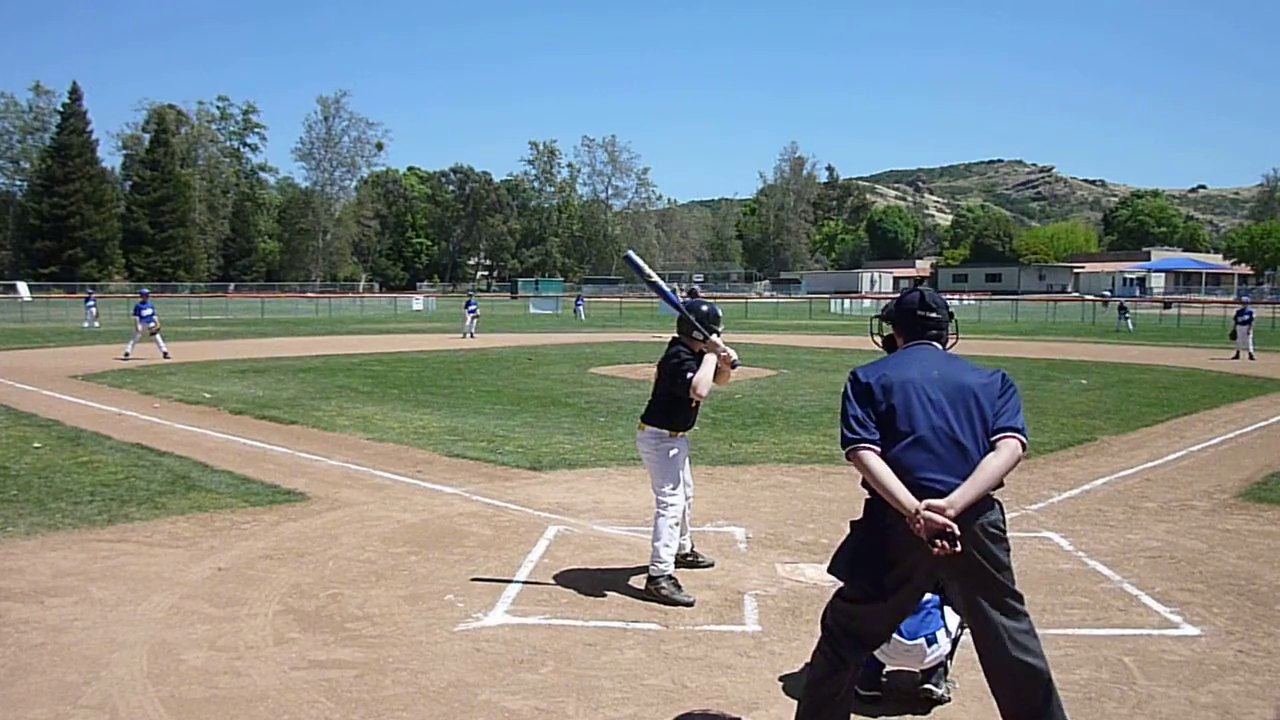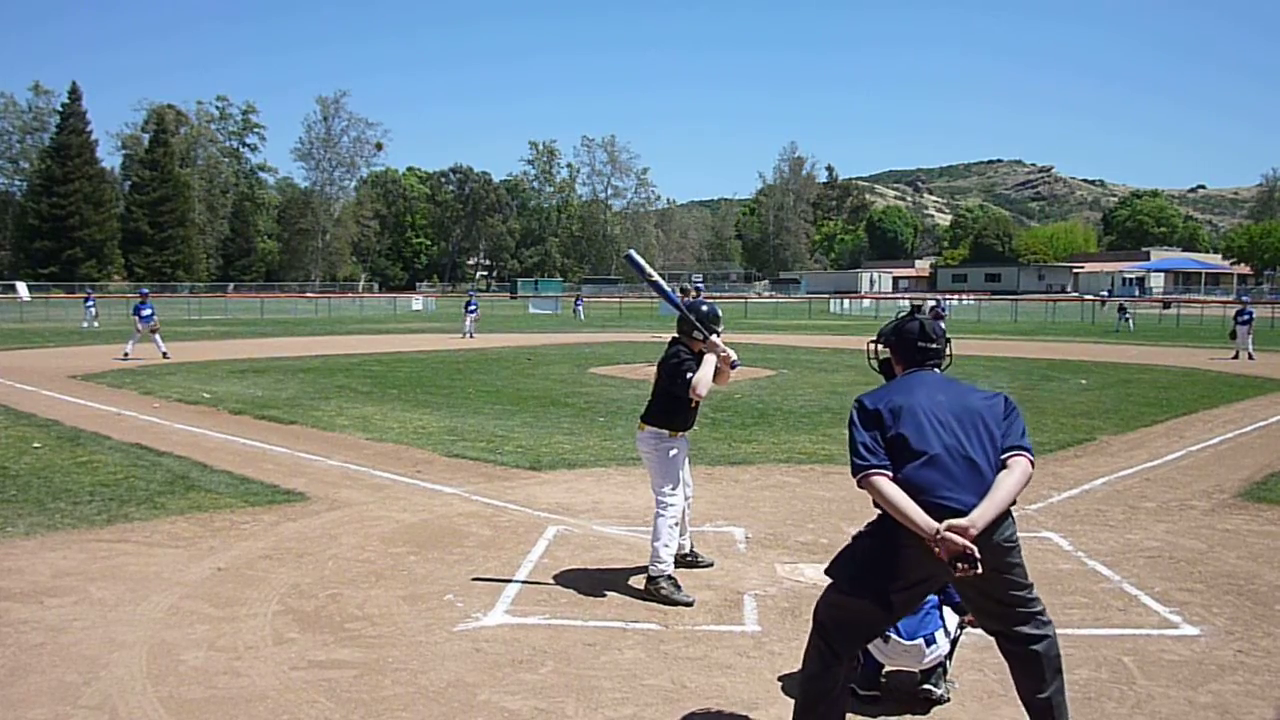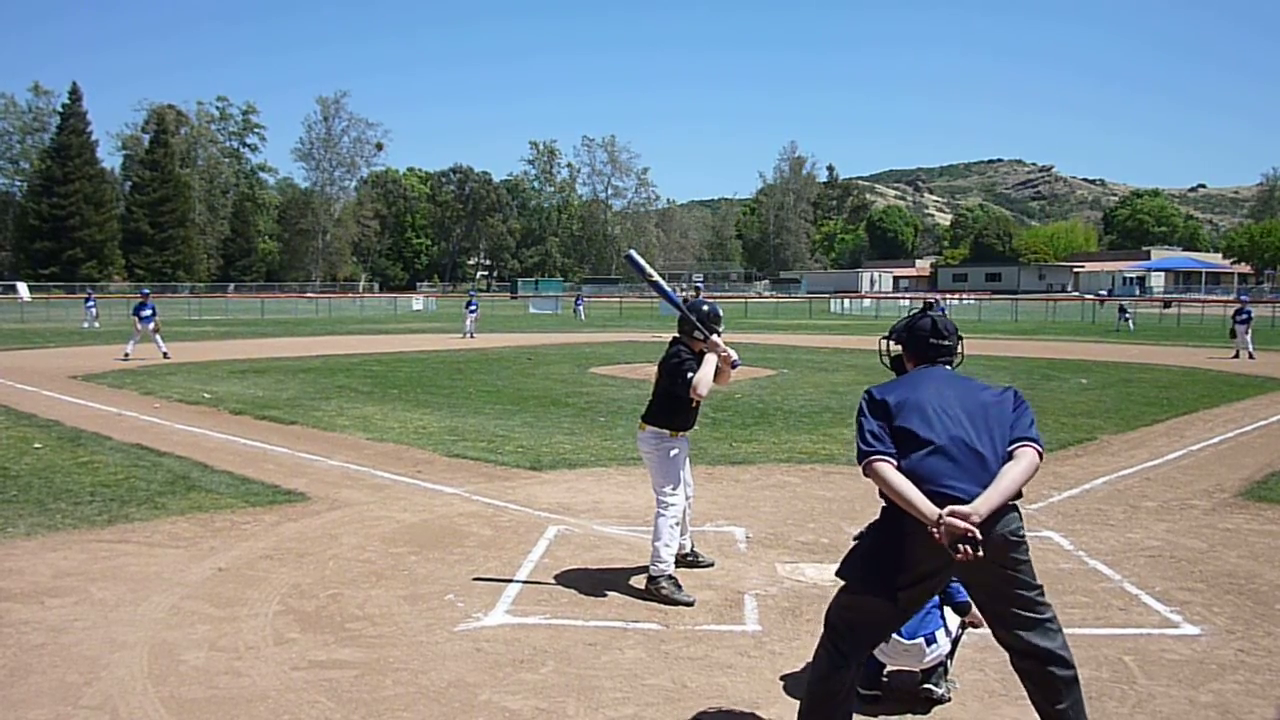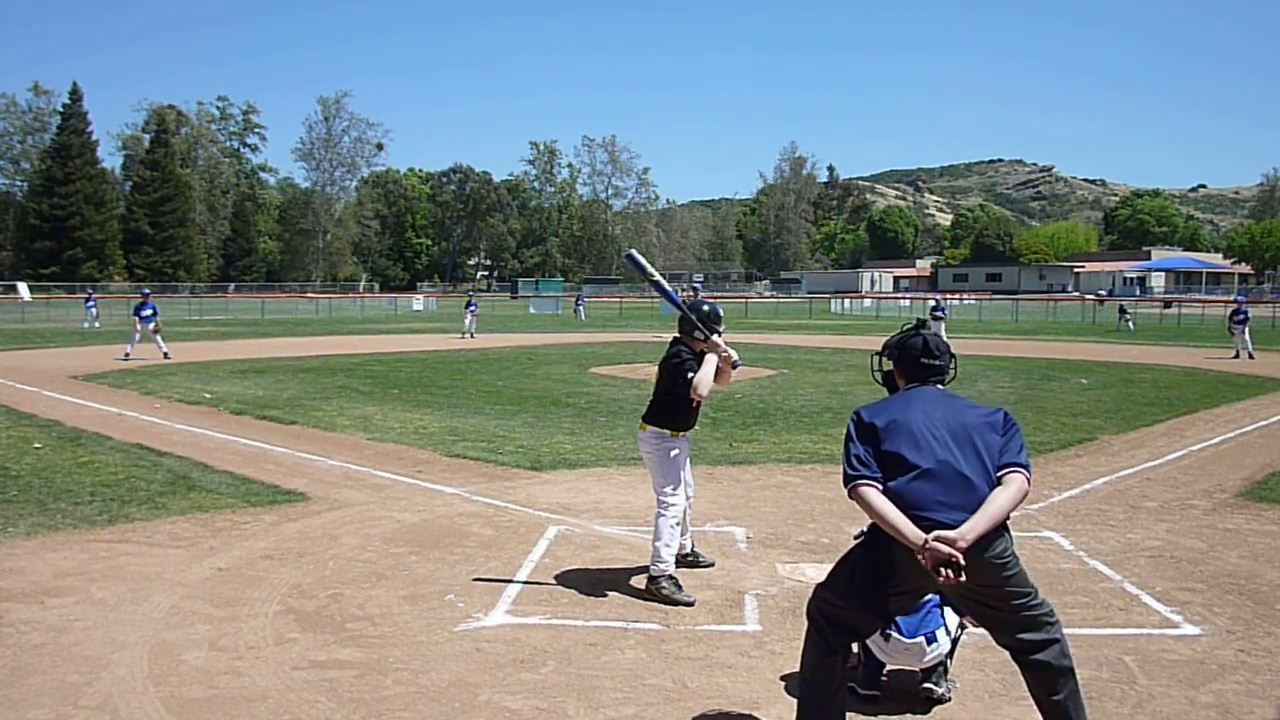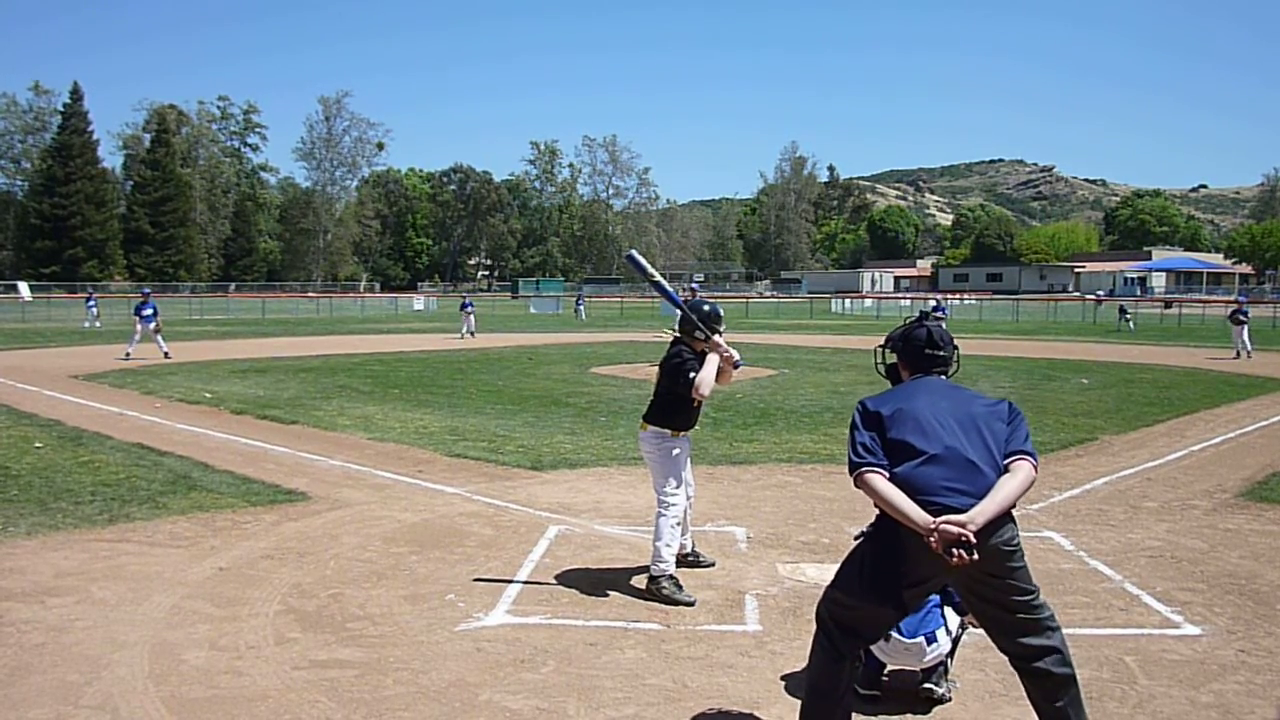
dt=0.4s
person 1, frame 1
left shoulder: (867, 377)
right shoulder: (993, 380)
left elbow: (863, 452)
right elbow: (1010, 447)
left wrist: (914, 513)
right wrist: (951, 507)
left hip: (894, 522)
right hip: (976, 520)
left knee: (844, 635)
right knee: (1012, 642)
person 1, frame 2
left shoulder: (873, 403)
right shoulder: (995, 402)
left elbow: (875, 478)
right elbow: (1021, 465)
left wrist: (933, 532)
right wrist: (971, 527)
left hip: (907, 534)
right hip: (990, 533)
left knee: (835, 628)
right knee: (1029, 632)
person 1, frame 3
left shoulder: (880, 397)
right shoulder: (1005, 397)
left elbow: (879, 467)
right elbow: (1026, 456)
left wrist: (937, 520)
right wrist: (975, 513)
left hip: (912, 526)
right hip: (995, 524)
left knee: (846, 631)
right knee: (1039, 640)
person 1, frame 4
left shoulder: (870, 416)
right shoulder: (995, 417)
left elbow: (864, 488)
right elbow: (1016, 482)
left wrist: (921, 545)
right wrist: (963, 539)
left hip: (900, 546)
right hip: (984, 546)
left knee: (828, 619)
right knee: (1039, 634)
person 1, frame 5
left shoulder: (876, 407)
right shoulder: (1000, 408)
left elbow: (870, 477)
right elbow: (1023, 469)
left wrist: (929, 527)
right wrist: (972, 522)
left hip: (907, 534)
right hip: (992, 535)
left knee: (839, 625)
right knee: (1037, 640)
person 2, frame 1
left shoulder: (694, 353)
right shoulder: (678, 358)
left elbow: (719, 380)
right elbow: (699, 390)
left wrist: (725, 363)
right wrist: (711, 353)
left hip: (674, 436)
right hip: (660, 438)
left knee: (684, 494)
right knee: (670, 501)
left ankle: (682, 550)
right ankle: (659, 577)
person 2, frame 2
left shoulder: (695, 353)
right shoulder: (678, 358)
left elbow: (719, 381)
right elbow: (698, 390)
left wrist: (725, 363)
right wrist: (711, 354)
left hip: (674, 436)
right hip: (659, 438)
left knee: (684, 494)
right knee: (670, 501)
left ankle: (681, 550)
right ankle: (658, 577)
person 2, frame 3
left shoulder: (695, 353)
right shoulder: (679, 357)
left elbow: (720, 380)
right elbow: (699, 390)
left wrist: (725, 363)
right wrist: (712, 354)
left hip: (675, 436)
right hip: (660, 438)
left knee: (684, 494)
right knee: (671, 501)
left ankle: (682, 550)
right ankle: (659, 577)
person 2, frame 4
left shoulder: (695, 353)
right shoulder: (680, 357)
left elbow: (720, 380)
right elbow: (700, 390)
left wrist: (726, 363)
right wrist: (713, 354)
left hip: (676, 436)
right hip: (661, 438)
left knee: (685, 494)
right knee: (671, 501)
left ankle: (683, 550)
right ankle: (660, 577)
person 2, frame 5
left shoulder: (695, 353)
right shoulder: (680, 357)
left elbow: (721, 380)
right elbow: (701, 391)
left wrist: (727, 363)
right wrist: (713, 354)
left hip: (676, 436)
right hip: (661, 438)
left knee: (685, 494)
right knee: (672, 501)
left ankle: (683, 550)
right ankle: (660, 577)
